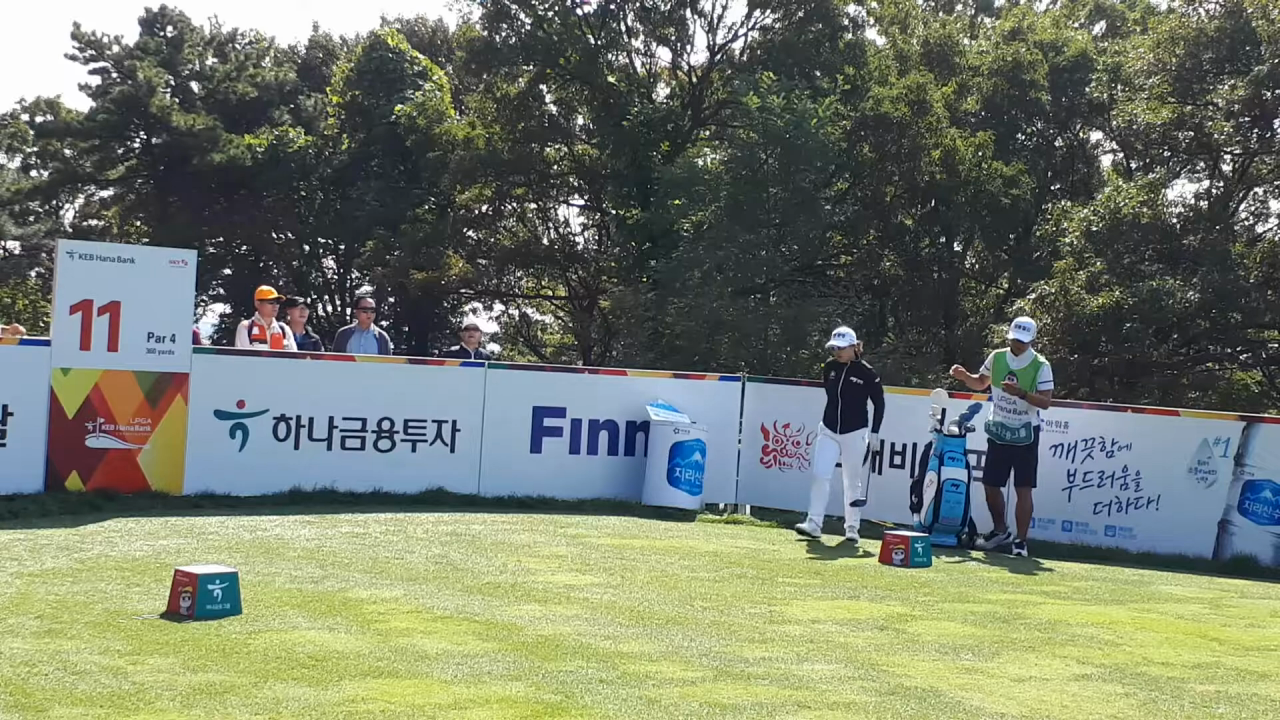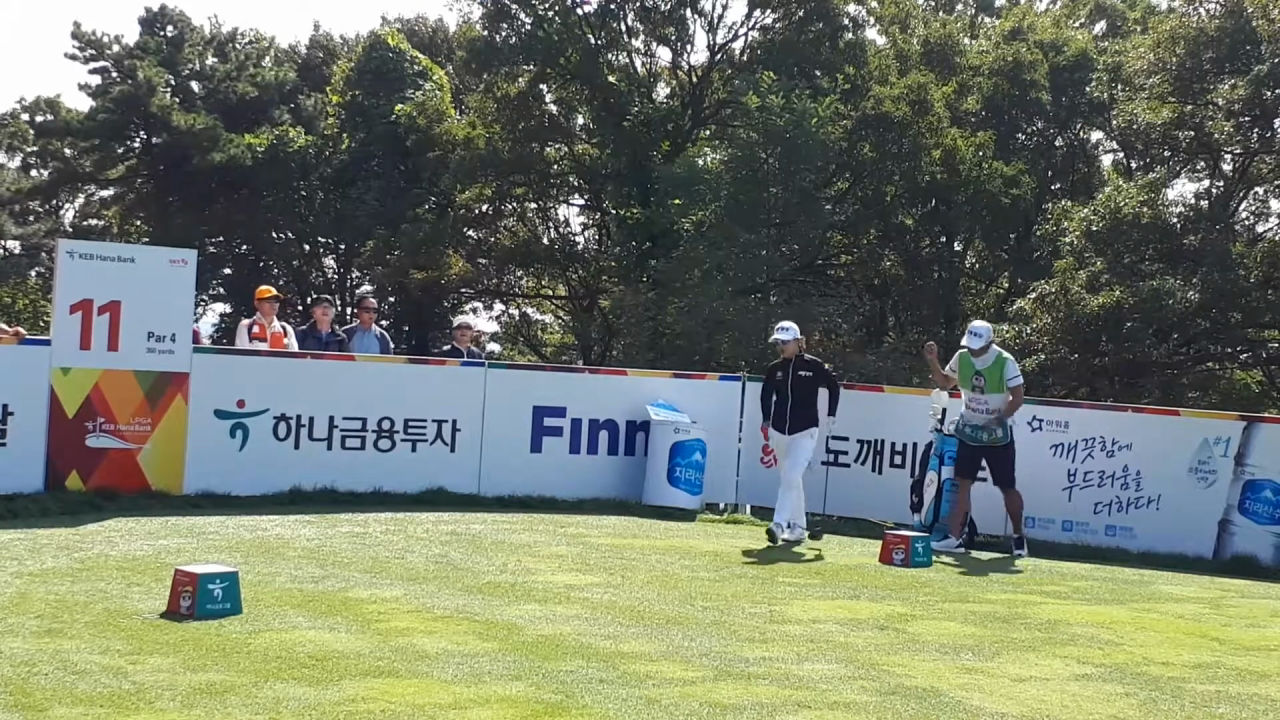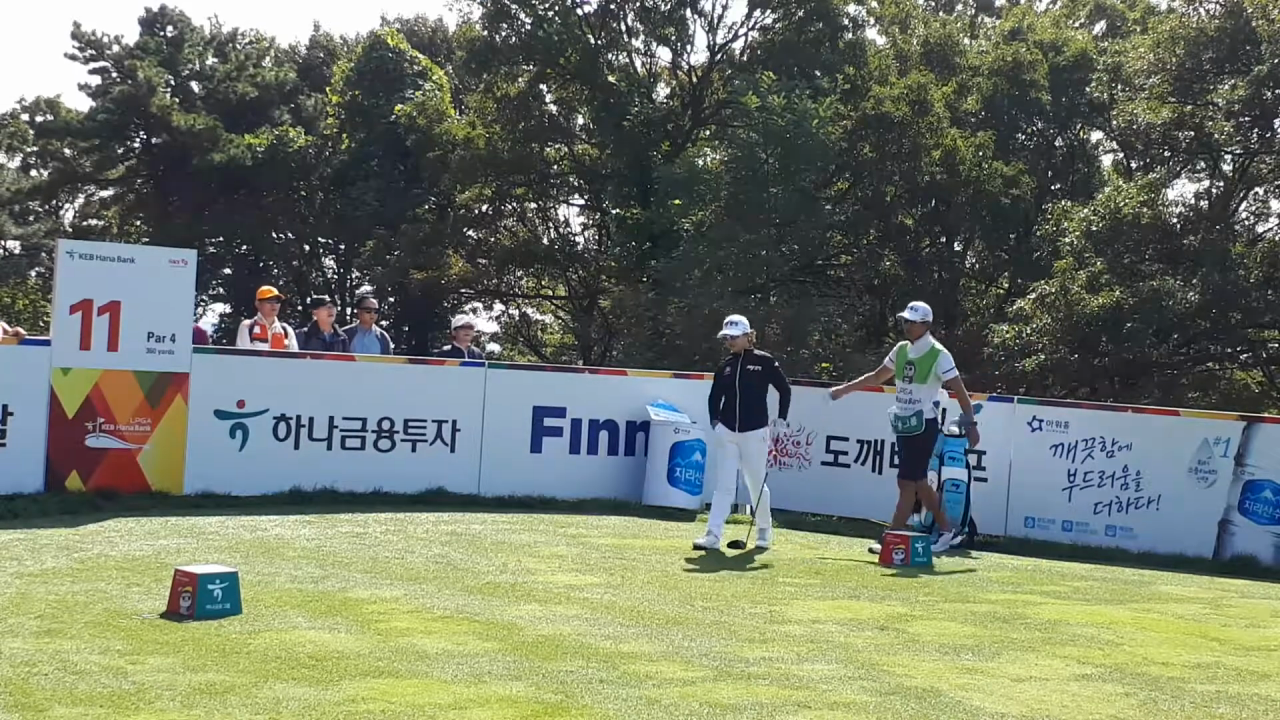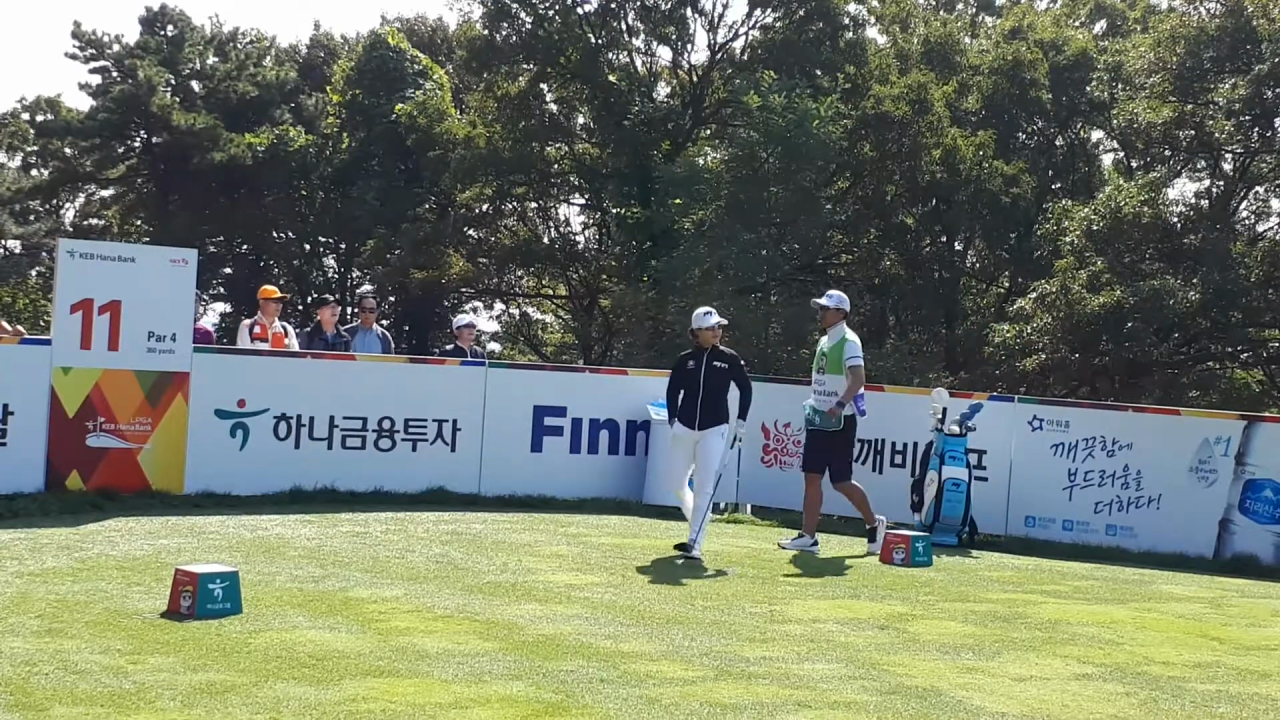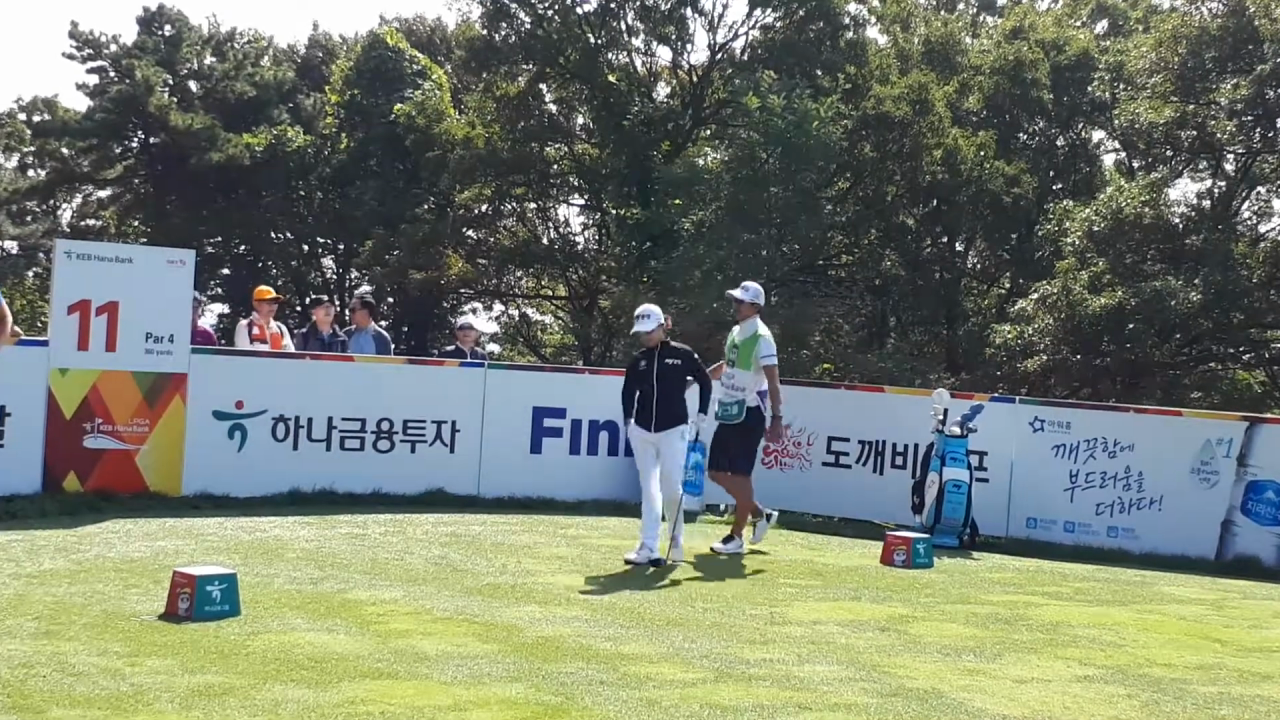
dt=0.7s
person 1, frame 1
left shoulder: (1040, 366)
right shoulder: (997, 357)
left elbow: (1045, 402)
right elbow: (981, 384)
left wrist: (1022, 393)
right wrist: (964, 376)
left hip: (1025, 434)
right hip: (998, 432)
left knee: (1023, 489)
right knee: (991, 486)
left ankle: (1020, 540)
right ankle: (1000, 530)
person 1, frame 2
left shoulder: (1005, 362)
right shoulder: (961, 358)
left elbow: (1017, 399)
right elbow: (944, 382)
left wrist: (996, 420)
right wrist: (931, 361)
left hip: (998, 435)
right hip: (969, 432)
left knee: (1008, 488)
right knee: (962, 483)
left ankle: (1018, 536)
right ankle: (954, 537)
person 1, frame 3
left shoulder: (938, 354)
right shoulder: (901, 350)
left elbow: (959, 390)
right elbow: (877, 376)
left wrist: (970, 423)
right wrist: (846, 389)
left hip: (923, 426)
right hip: (903, 425)
left knee: (906, 483)
right knee: (918, 483)
right ankle: (948, 531)
person 1, frame 4
left shoulder: (849, 342)
right shoulder: (823, 341)
left elbow: (857, 379)
left wrist: (838, 406)
left hip: (840, 421)
right hip: (818, 420)
left knee: (840, 481)
right knee: (812, 477)
left ankle: (873, 523)
right ankle: (807, 535)
person 1, frame 5
left shoulder: (761, 337)
right shoulder: (736, 332)
left elbow: (772, 381)
left wrist: (776, 418)
left hip: (748, 415)
right hip: (730, 415)
left knee: (739, 477)
right knee: (716, 472)
left ankle: (736, 537)
right ankle: (760, 514)
person 2, frame 1
left shoulder: (867, 373)
right shoulder: (830, 367)
left elbow: (879, 403)
left wrist: (874, 433)
left hip: (854, 433)
right hip: (828, 430)
left knee: (852, 482)
right knee: (819, 474)
left ankle: (852, 527)
right ankle: (813, 523)
person 2, frame 2
left shoulder: (814, 365)
right shoulder: (775, 369)
left elbow: (834, 388)
right elbow: (766, 394)
left wrist: (830, 417)
right wrist: (766, 421)
left hip: (805, 432)
right hip: (779, 431)
left knee: (791, 479)
right knee: (791, 481)
left ankle: (779, 526)
right ankle: (798, 527)
person 2, frame 3
left shoulder: (764, 362)
right shoulder: (725, 366)
left elbow: (784, 389)
right elbow: (715, 396)
left wrist: (781, 420)
right wrist: (714, 420)
left hip: (755, 432)
right hip: (727, 432)
left knee: (757, 485)
right knee: (723, 485)
left ankle: (764, 531)
right ankle: (712, 536)
person 2, frame 4
left shoulder: (730, 359)
right shoulder: (685, 359)
left elbow: (746, 389)
right elbow: (673, 390)
left wrist: (741, 420)
right wrist: (673, 419)
left hip: (714, 430)
right hip: (684, 429)
left knee: (704, 487)
right knee: (677, 482)
left ankle: (696, 543)
right ankle: (697, 523)
person 2, frame 5
left shoulder: (682, 354)
right shoulder: (638, 360)
left elbow: (705, 382)
right elbow: (628, 391)
left wrist: (702, 414)
right wrist: (628, 420)
left hip: (674, 430)
right hip: (642, 431)
left knee: (671, 486)
right knee: (649, 490)
left ankle: (676, 537)
right ankle: (648, 548)
